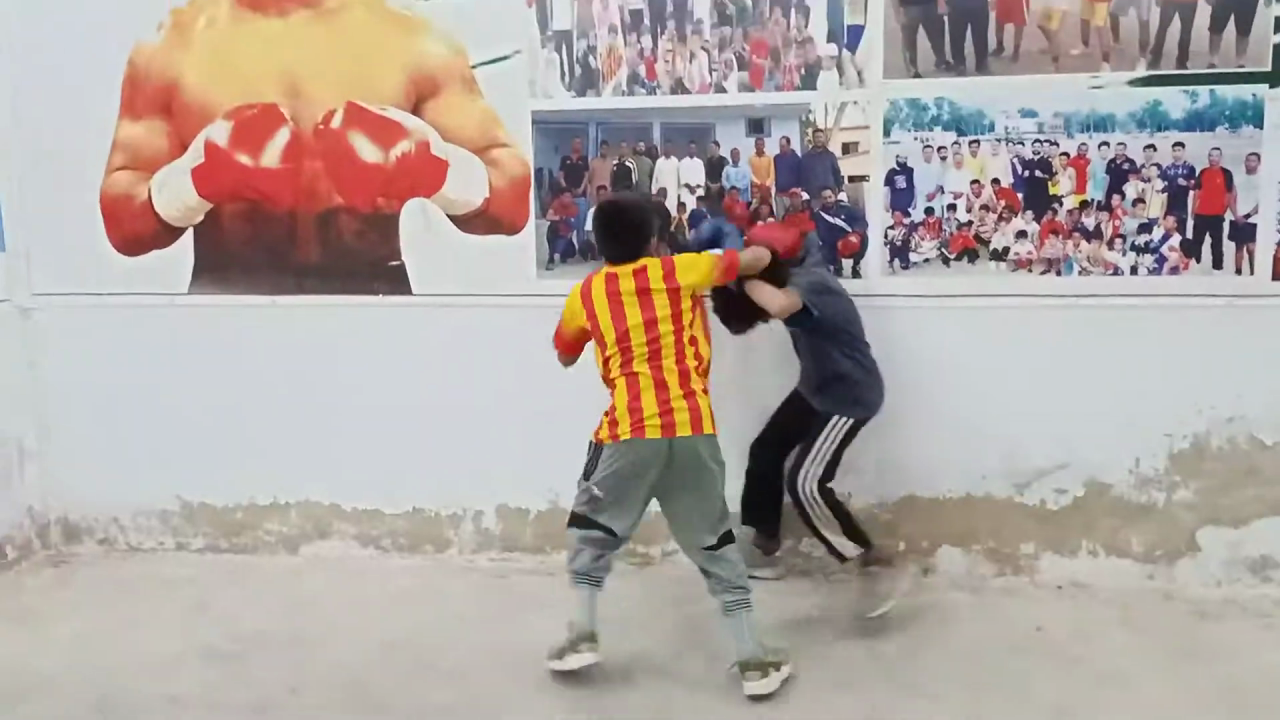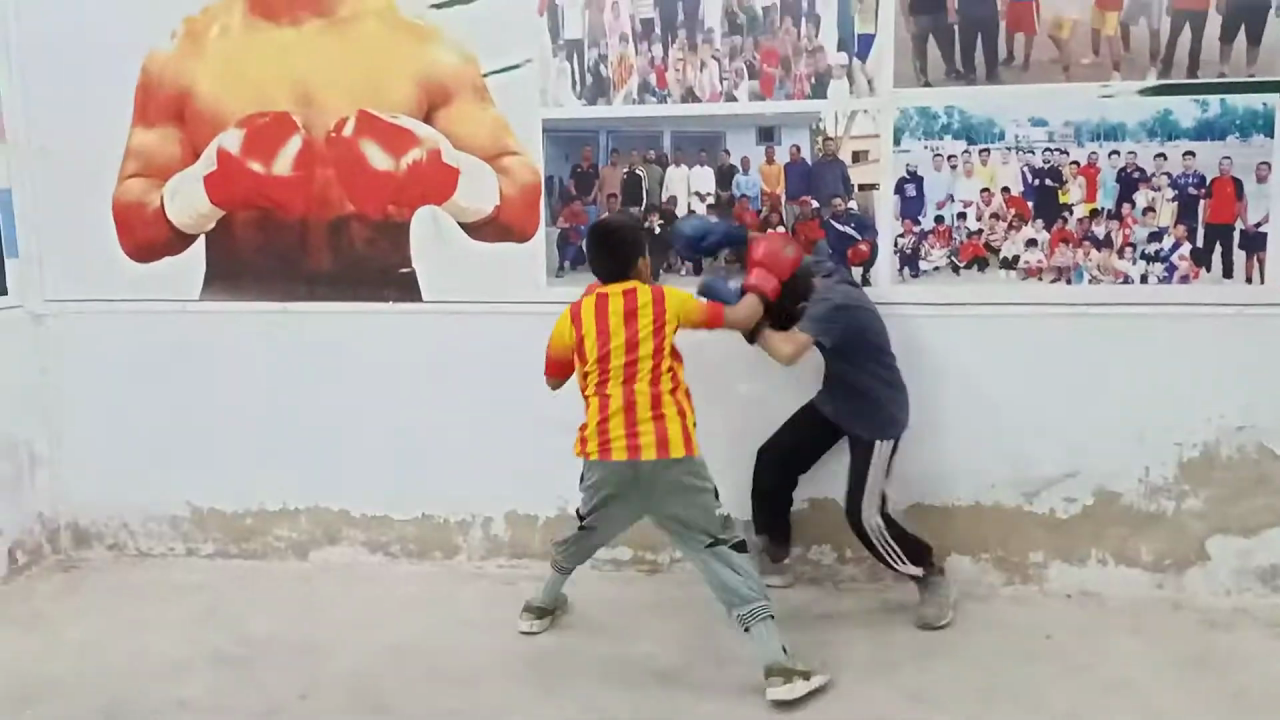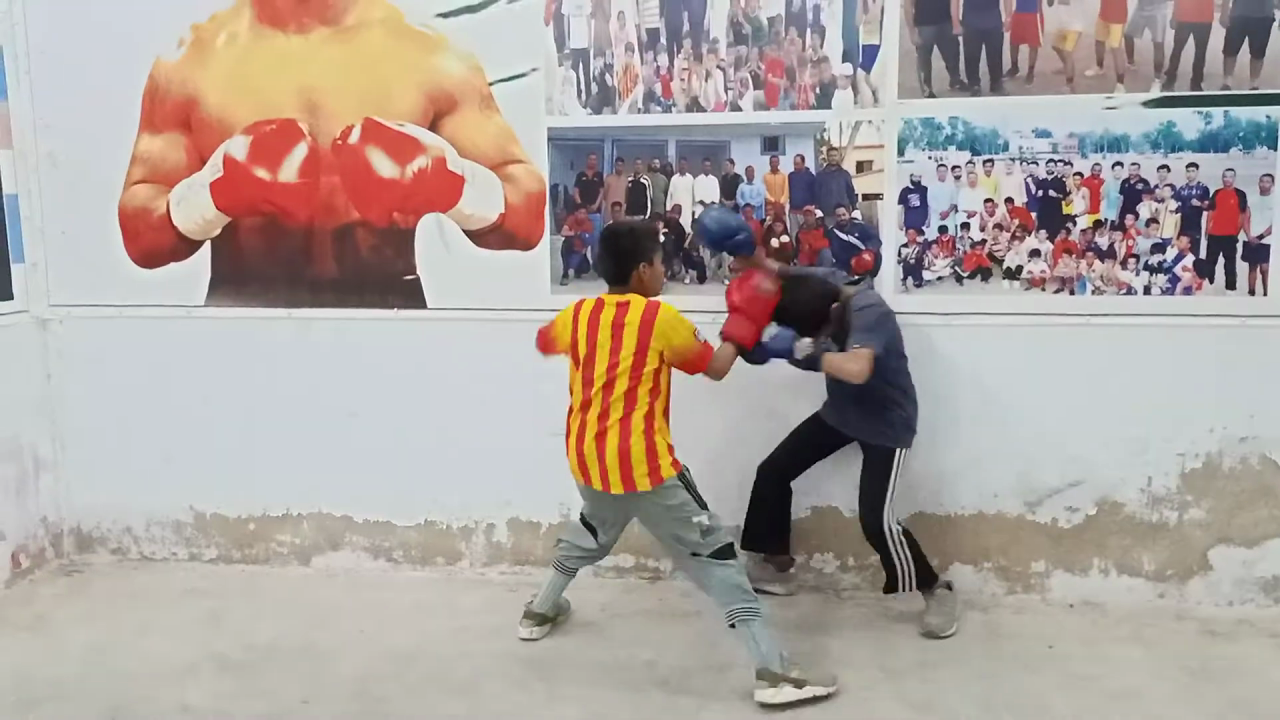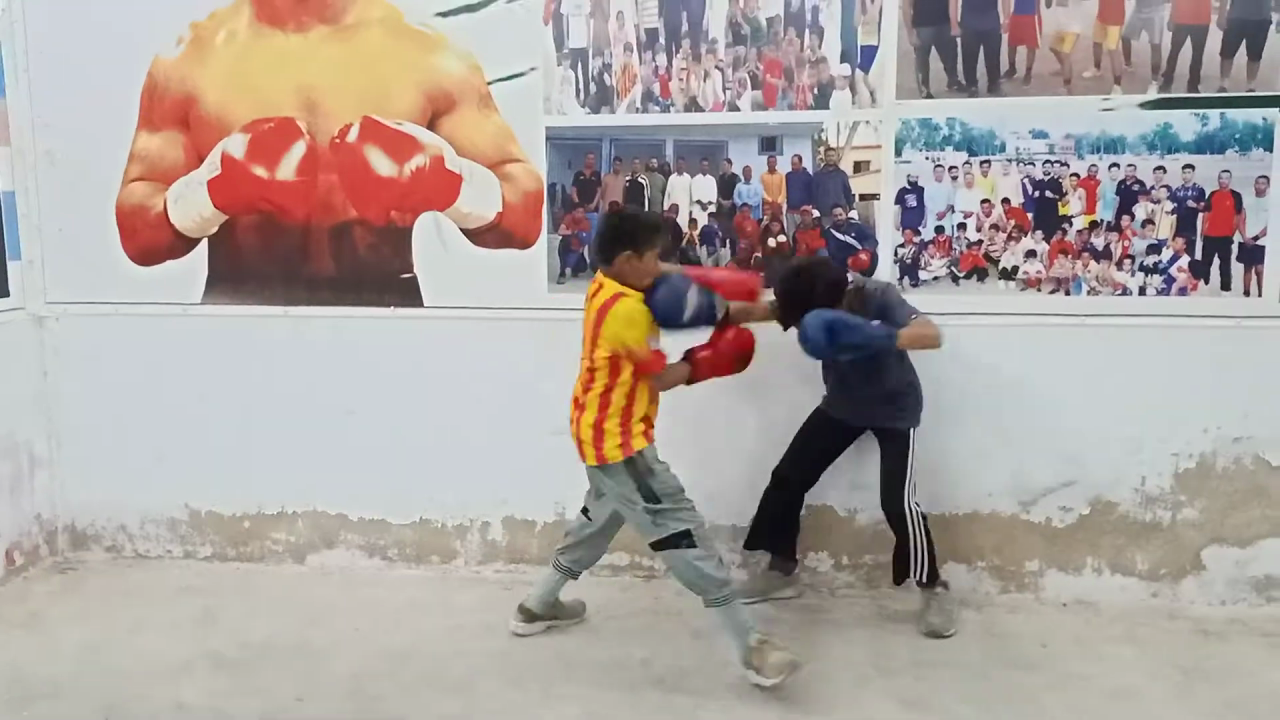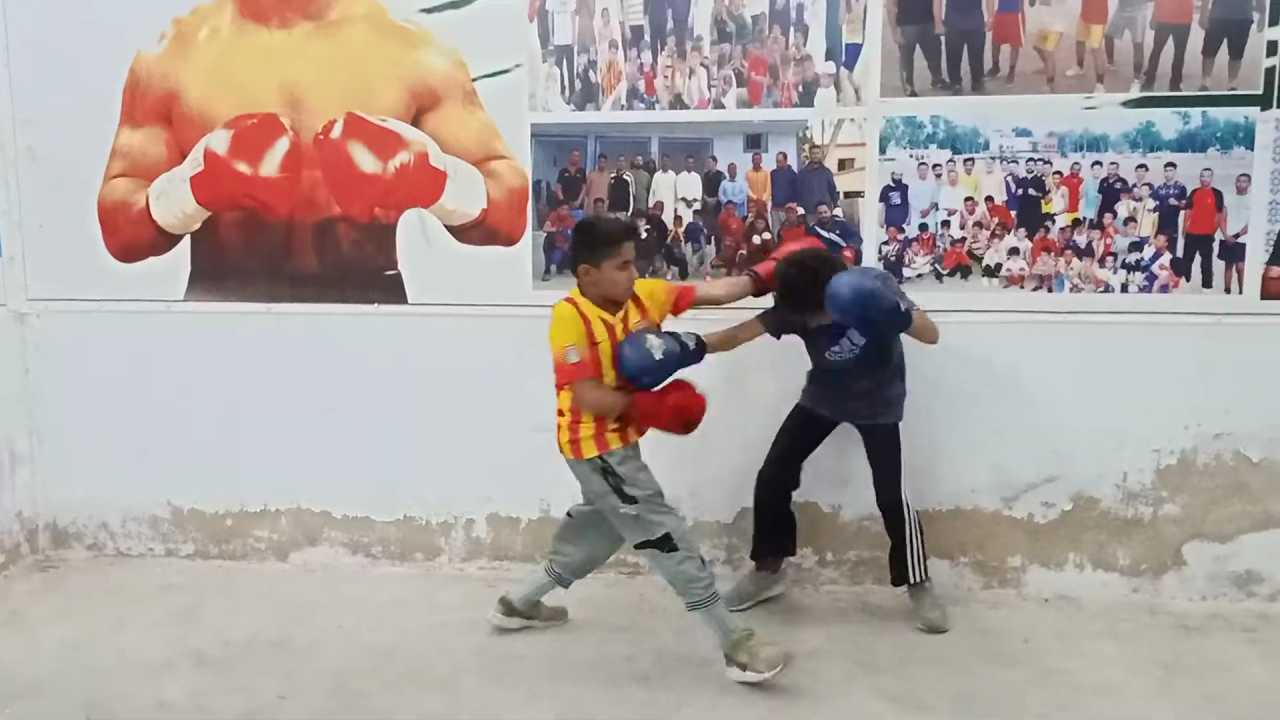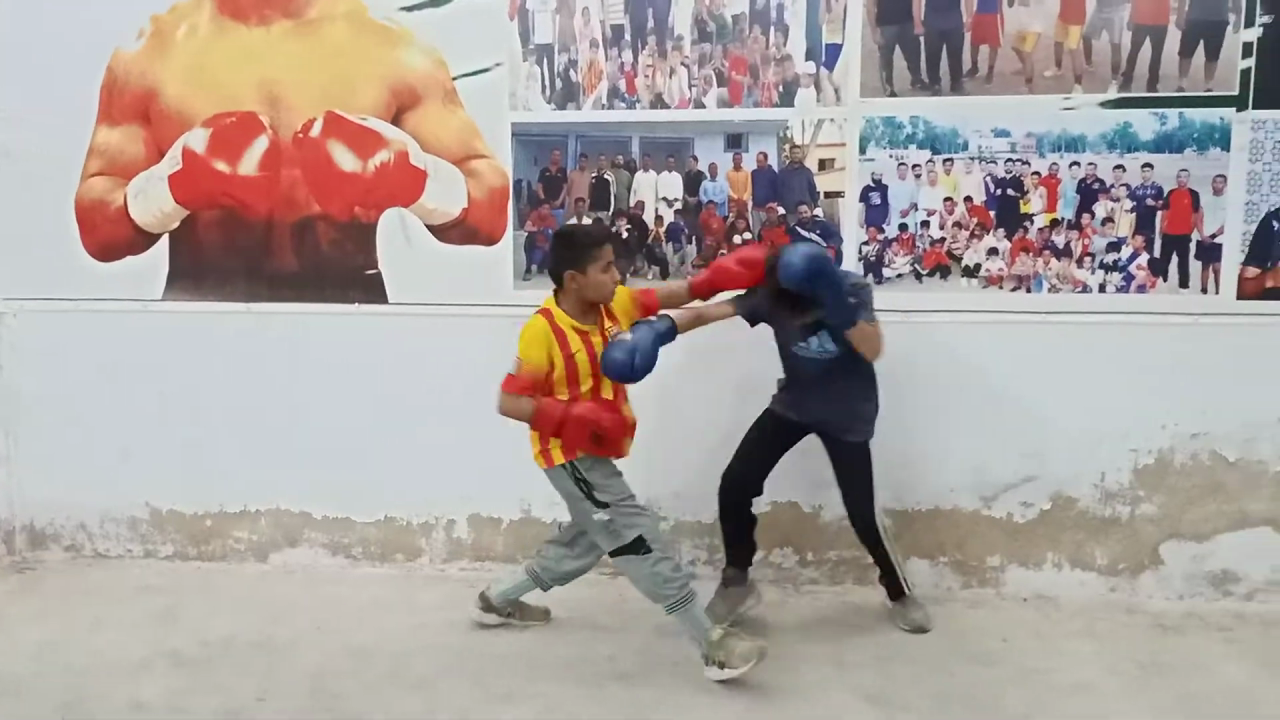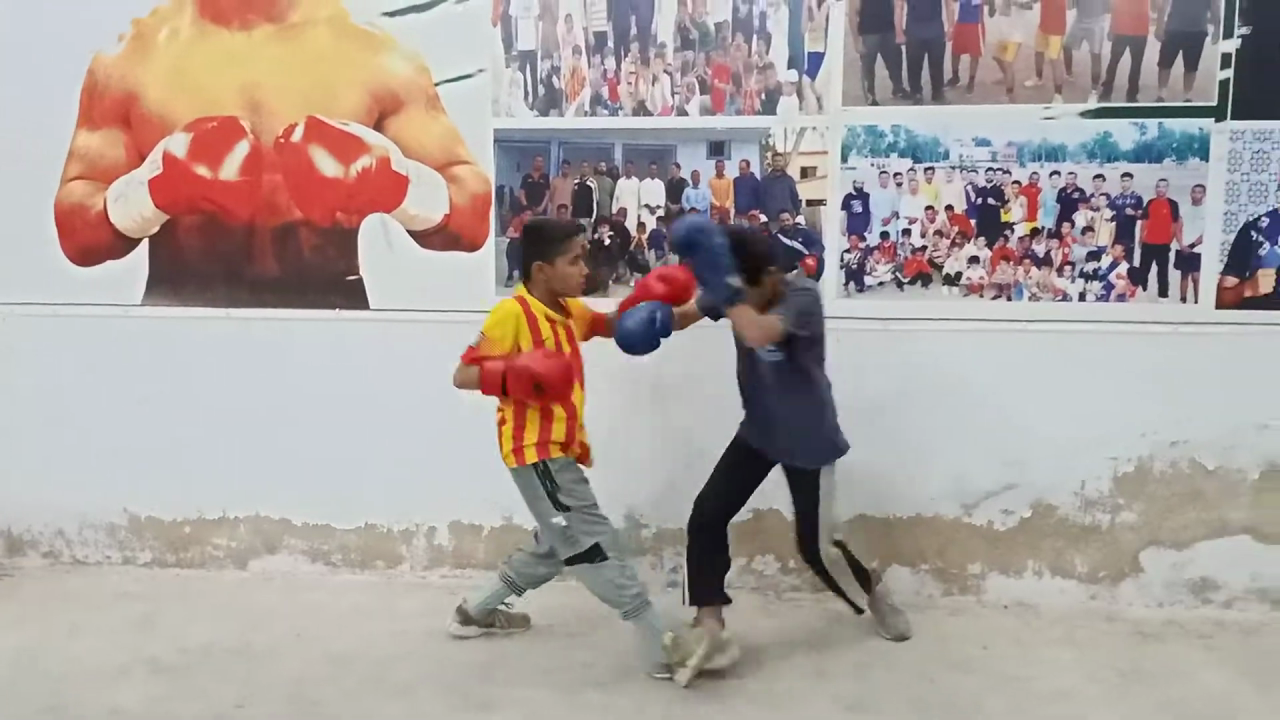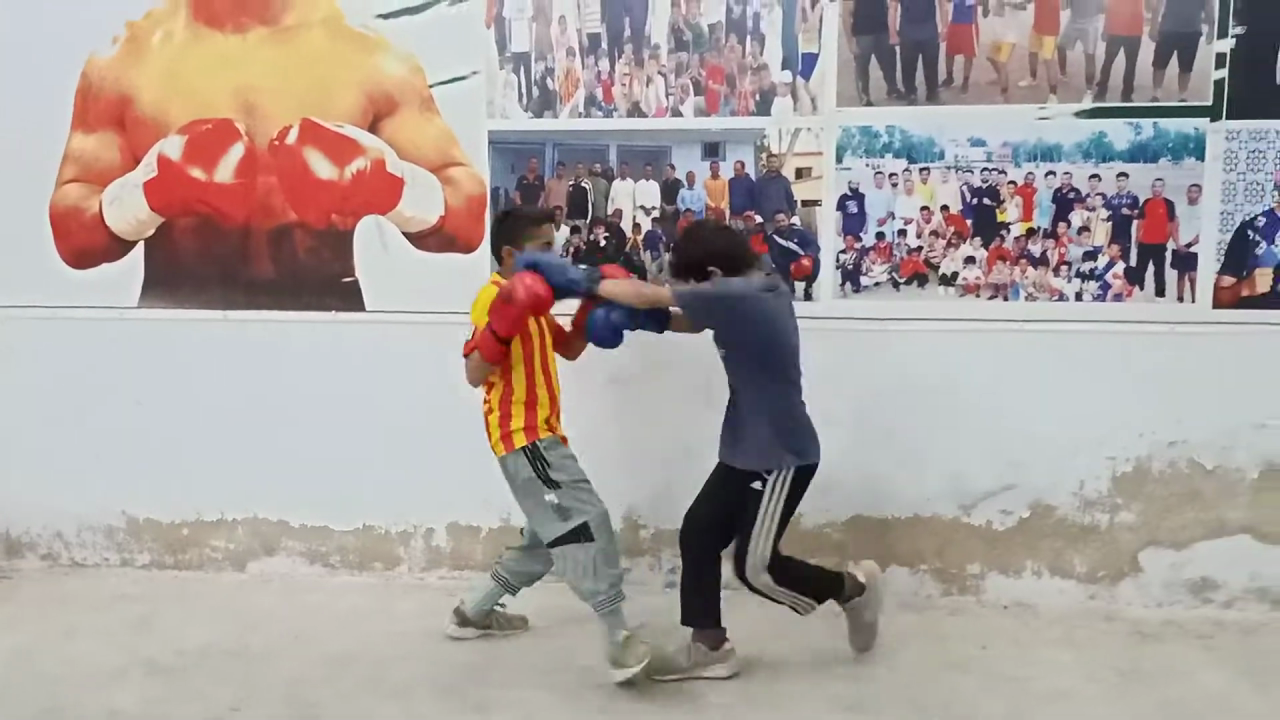
dt=0.1s
person 1, frame 1
left shoulder: (583, 295)
right shoulder: (676, 271)
left elbow: (563, 354)
right elbow: (752, 258)
right wrist: (764, 247)
left hip: (626, 428)
right hip: (689, 429)
left knee: (595, 524)
right knee: (710, 537)
left ankle: (582, 633)
right ankle: (753, 657)
person 1, frame 2
left shoulder: (574, 315)
right shoulder: (664, 299)
left elbow: (554, 379)
right elbow: (742, 319)
right wrist: (766, 276)
left hip: (607, 448)
right hip: (668, 447)
left knee: (590, 525)
right knee: (719, 544)
left ankle: (543, 603)
right ankle: (777, 664)
person 1, frame 3
left shoulder: (579, 314)
right shoulder: (663, 319)
left elbow: (545, 342)
right elbow: (715, 366)
right wrist: (741, 326)
left hip: (591, 462)
right hip: (640, 466)
left knee: (592, 529)
right knee: (714, 552)
left ankle: (541, 610)
right ankle: (772, 671)
person 1, frame 4
left shoulder: (610, 288)
right shoulder: (627, 311)
right elbow: (663, 378)
right wrist: (707, 360)
left hip: (601, 435)
right hip: (617, 440)
left knee: (603, 514)
right knee: (680, 532)
left ankle: (537, 605)
right ankle: (750, 645)
person 1, frame 5
left shoulder: (639, 295)
right shoulder: (568, 320)
left elbow: (709, 293)
right elbow: (590, 399)
left wrist: (764, 276)
right wrist: (650, 406)
left hip: (617, 439)
right hip: (595, 443)
left knee: (599, 525)
right knee: (661, 531)
left ankle: (519, 602)
right ankle: (735, 643)
person 1, frame 6
left shoulder: (612, 303)
right shoulder: (541, 332)
left elbow: (673, 294)
right elbow: (509, 403)
left wrist: (716, 277)
right wrist: (563, 416)
left hip: (597, 447)
right hip: (568, 450)
left knee: (590, 533)
right knee: (634, 535)
left ankle: (499, 599)
right ankle: (712, 643)
person 1, frame 7
left shoulder: (567, 309)
right shoulder: (510, 316)
left elbow: (608, 325)
right elbow: (462, 376)
left wrist: (642, 300)
right wrist: (506, 376)
left hip: (561, 445)
right hip: (536, 449)
left knee: (565, 543)
right knee: (592, 543)
left ankle: (476, 610)
right ankle: (661, 648)
person 1, frame 8
left shoulder: (530, 301)
right shoulder: (494, 297)
left elbow: (569, 348)
right elbow: (476, 374)
left wrist: (591, 312)
right wrist: (501, 326)
left hip: (541, 433)
right hip: (521, 434)
left knee: (552, 535)
right knee: (583, 522)
left ankle: (474, 612)
right ankle: (619, 638)
person 2, frame 1
left shoulder: (412, 40)
right shoulder: (171, 45)
left elbow: (512, 202)
right elbow: (121, 224)
left wrist: (436, 171)
right wrist: (193, 181)
person 2, frame 2
left shoulder: (423, 48)
right shoulder: (184, 54)
left elbow: (523, 209)
right elbow: (133, 232)
left wrist: (448, 179)
right wrist: (205, 188)
person 2, frame 3
left shoulder: (429, 57)
right shoulder: (191, 61)
left elbow: (528, 218)
right elbow: (139, 238)
left wrist: (452, 186)
right wrist: (212, 195)
person 2, frame 4
left shoulder: (428, 57)
right shoulder: (190, 60)
left elbow: (525, 216)
right elbow: (136, 235)
left wrist: (450, 184)
right wrist: (210, 192)
person 2, frame 5
left shoulder: (412, 52)
right shoulder: (173, 55)
left elbow: (510, 213)
right elbow: (118, 232)
left wrist: (435, 183)
right wrist: (192, 190)
person 2, frame 6
left shoulder: (391, 51)
right shoulder: (151, 53)
left elbow: (491, 211)
right elbow: (95, 229)
left wrist: (416, 181)
right wrist: (171, 187)
person 2, frame 7
left shoulder: (374, 56)
right shoulder: (132, 56)
left elbow: (474, 218)
right elbow: (76, 235)
left wrist: (396, 186)
right wrist: (150, 193)
person 2, frame 8
left shoulder: (368, 58)
right shoulder: (126, 60)
left elbow: (468, 219)
right elbow: (71, 237)
left wrist: (392, 188)
right wrist: (146, 195)
person 3, frame 1
left shoulder: (809, 281)
right shoulder: (796, 266)
left elbow: (782, 305)
left wrist: (745, 279)
left hip: (850, 396)
right hip: (817, 387)
left knee: (804, 484)
right knee: (763, 455)
left ankle: (880, 565)
right ankle: (765, 547)
person 3, frame 2
left shoulder: (831, 305)
right shoulder: (822, 279)
left elbow: (787, 351)
left hip: (876, 415)
right hip: (838, 400)
left knee: (865, 513)
right knee: (772, 461)
left ankle: (930, 576)
right ankle: (773, 555)
person 3, frame 3
left shoulder: (868, 312)
right shoulder: (825, 287)
left elbow: (856, 370)
left wrist: (809, 355)
left hip: (888, 424)
right hip: (842, 413)
left knee: (877, 522)
right knee: (773, 474)
left ankle: (937, 591)
right ankle: (774, 563)
person 3, frame 4
left shoulder: (880, 296)
right shoulder: (815, 286)
left elbow: (932, 336)
left wrist: (876, 337)
left hip: (894, 408)
right hip: (842, 404)
left knee: (899, 504)
right knee: (788, 478)
left ankle: (934, 589)
right ankle: (781, 570)
person 3, frame 5
left shoulder: (874, 287)
right shoulder: (794, 304)
left elbow: (930, 334)
left wrist: (892, 316)
left hip: (878, 405)
right hip: (822, 400)
left knee: (891, 499)
right knee: (773, 478)
left ankle: (920, 590)
right ankle: (765, 570)
person 3, frame 6
left shoulder: (852, 289)
right shoulder: (773, 297)
left elbow: (872, 348)
right elbow: (711, 312)
left wrist: (834, 304)
left hip: (848, 415)
right hip: (792, 405)
left knee: (862, 513)
right knee: (735, 485)
left ankle: (900, 594)
right ankle: (737, 581)
person 3, frame 7
left shoulder: (802, 296)
right shoulder: (745, 290)
left elbow: (759, 334)
right elbow: (688, 313)
left wrist: (719, 278)
left hip: (807, 438)
right hip: (758, 430)
left knee: (817, 544)
right knee: (706, 515)
left ankle: (871, 592)
right ankle: (711, 628)
person 3, frame 8
left shoulder: (733, 297)
right shoulder: (765, 290)
left elbow: (649, 297)
right elbow: (686, 323)
left wrist: (582, 281)
left hip: (780, 450)
right hip: (759, 442)
left knee: (756, 567)
right knee: (698, 532)
left ankle: (854, 588)
right ankle: (709, 645)
